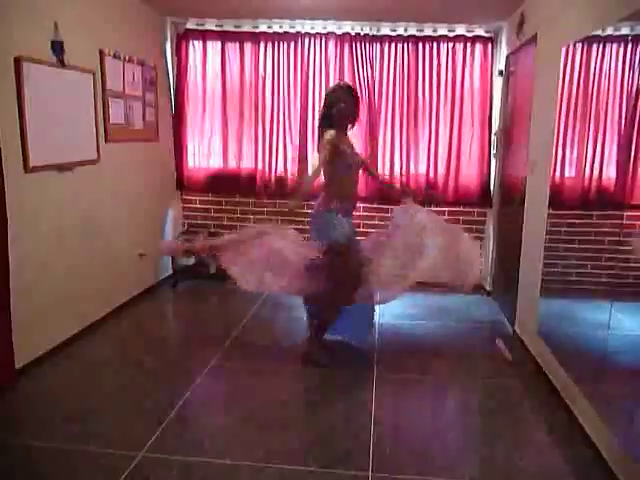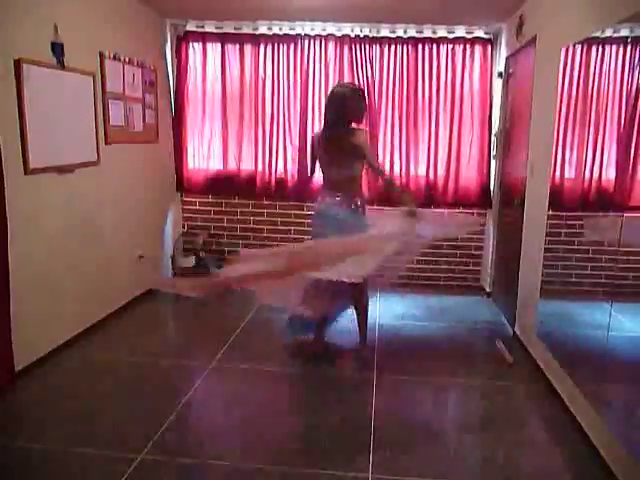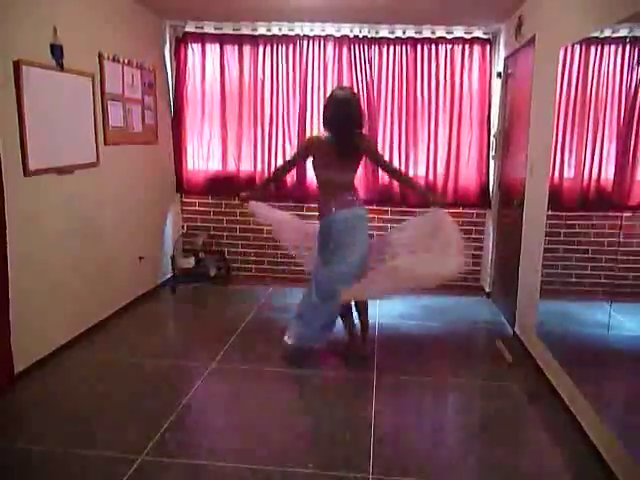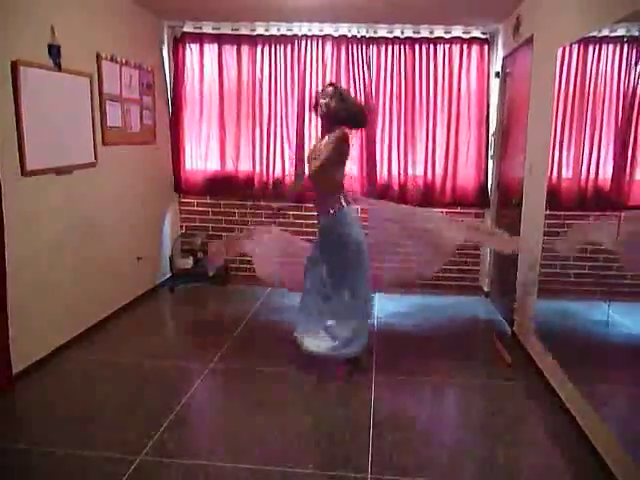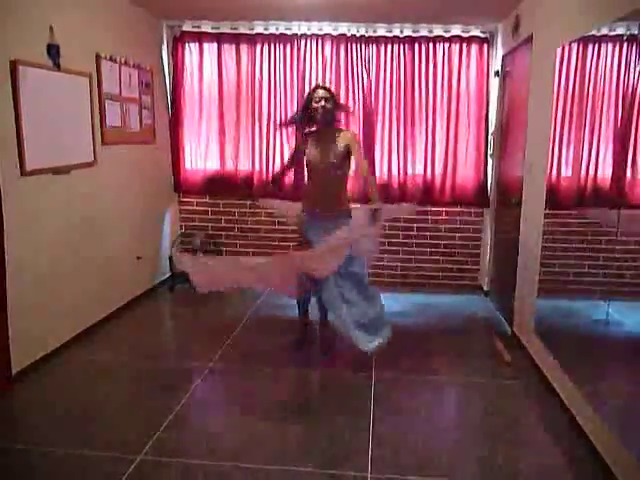
dt=0.2s
person 1, frame 1
left shoulder: (343, 138)
right shoulder: (331, 136)
left elbow: (365, 167)
right elbow: (315, 170)
left wrist: (397, 190)
right wrist: (296, 201)
left hip: (339, 216)
right hip: (331, 215)
left knee: (335, 283)
right knee: (352, 279)
left ankle: (315, 340)
right ankle: (314, 344)
person 1, frame 2
left shoulder: (319, 138)
right shoulder: (357, 136)
left elbow: (308, 170)
right elbow: (379, 170)
right wrist: (406, 200)
left hip: (324, 208)
right hip: (349, 211)
left knee: (327, 279)
right knee: (357, 280)
left ankle: (317, 336)
right ankle: (363, 342)
person 1, frame 3
left shoulder: (314, 142)
right shoulder: (361, 141)
left elbow: (282, 171)
right elbow: (391, 170)
left wrist: (252, 193)
right wrist: (423, 192)
left hip: (332, 216)
right hip: (355, 213)
left knee: (330, 280)
right knee: (352, 277)
right ankle: (362, 334)
person 1, frame 4
left shoulder: (339, 136)
right shoulder: (328, 136)
left elbow: (317, 171)
left hip: (335, 214)
right hip: (330, 211)
left knee: (338, 277)
right knee: (317, 272)
left ankle: (342, 340)
right ankle: (331, 332)
person 1, frame 5
left shoulder: (347, 137)
right shoulder: (305, 139)
left elbow: (363, 168)
right elbow: (290, 165)
left wrist: (375, 201)
right wrist: (273, 182)
left hip: (338, 218)
right hip: (310, 216)
left knee: (336, 277)
right knee: (305, 276)
left ankle: (324, 329)
right ankle: (304, 329)
